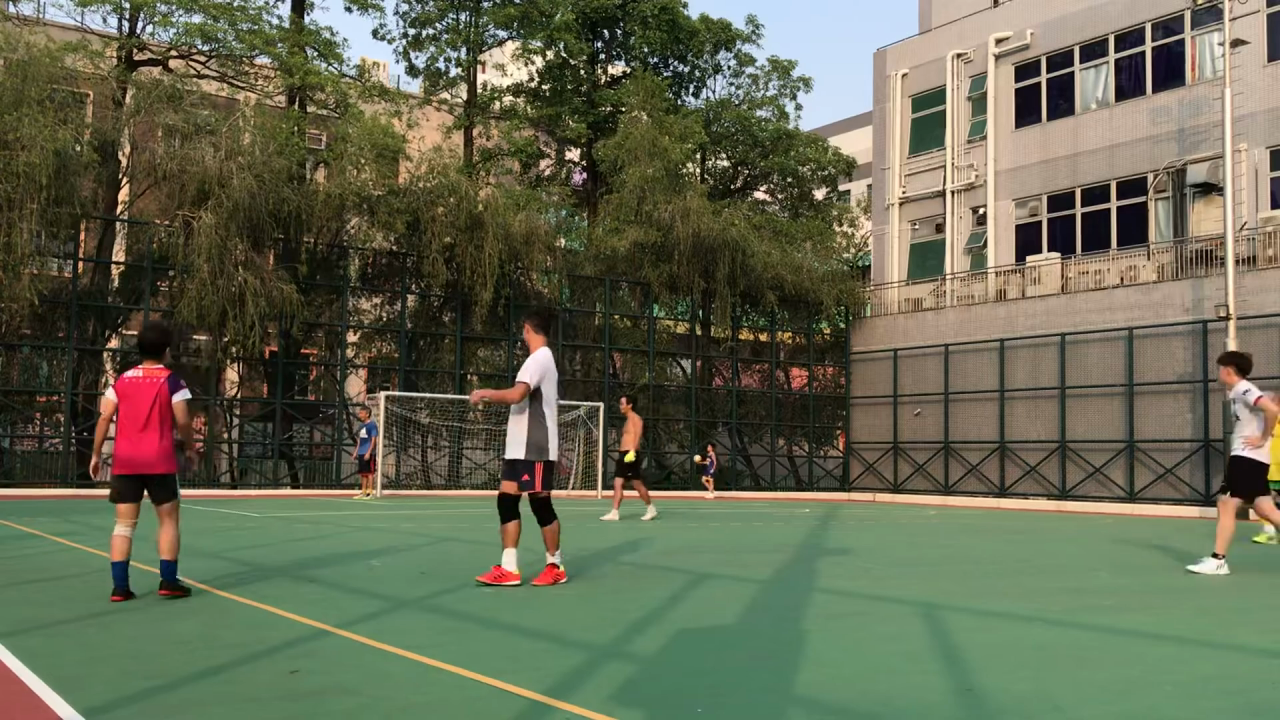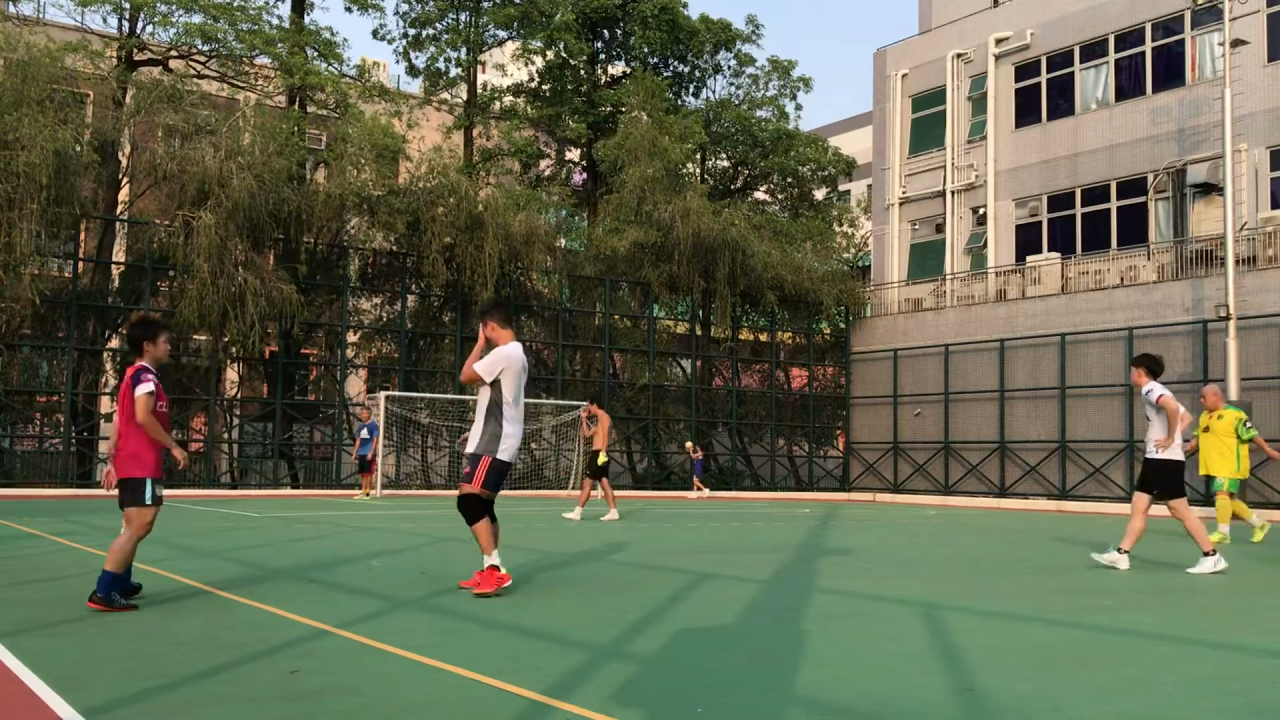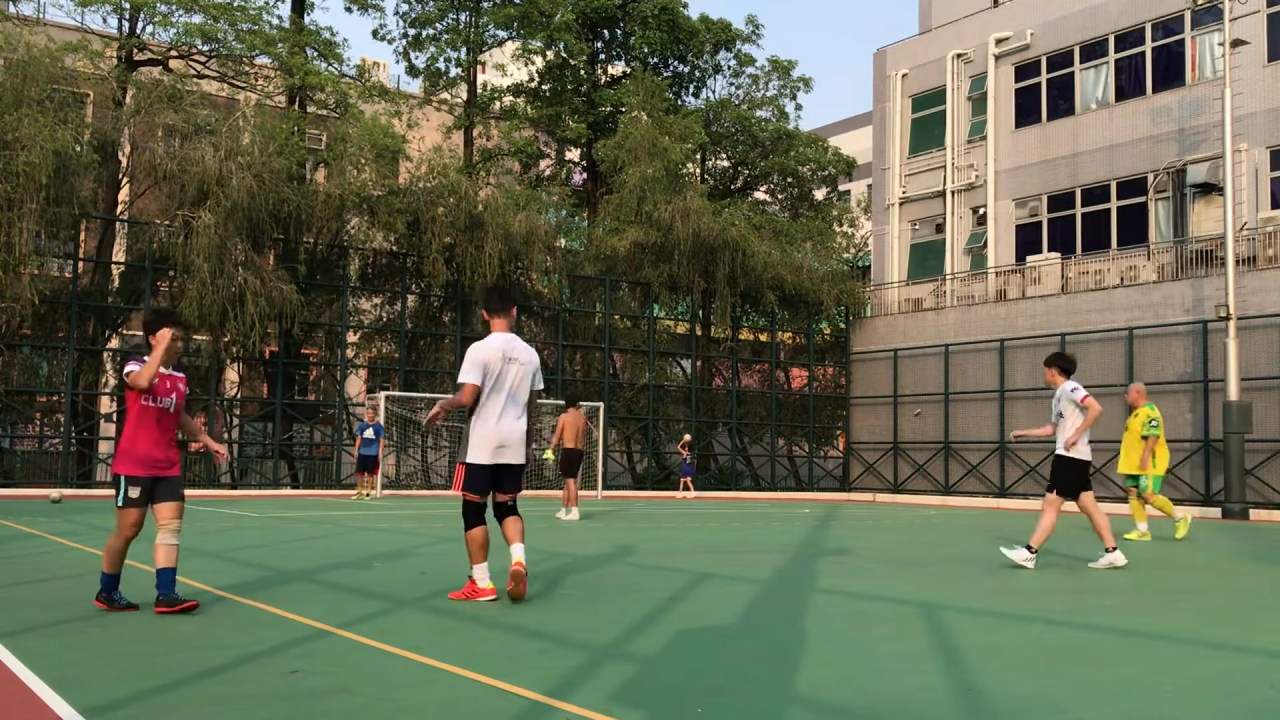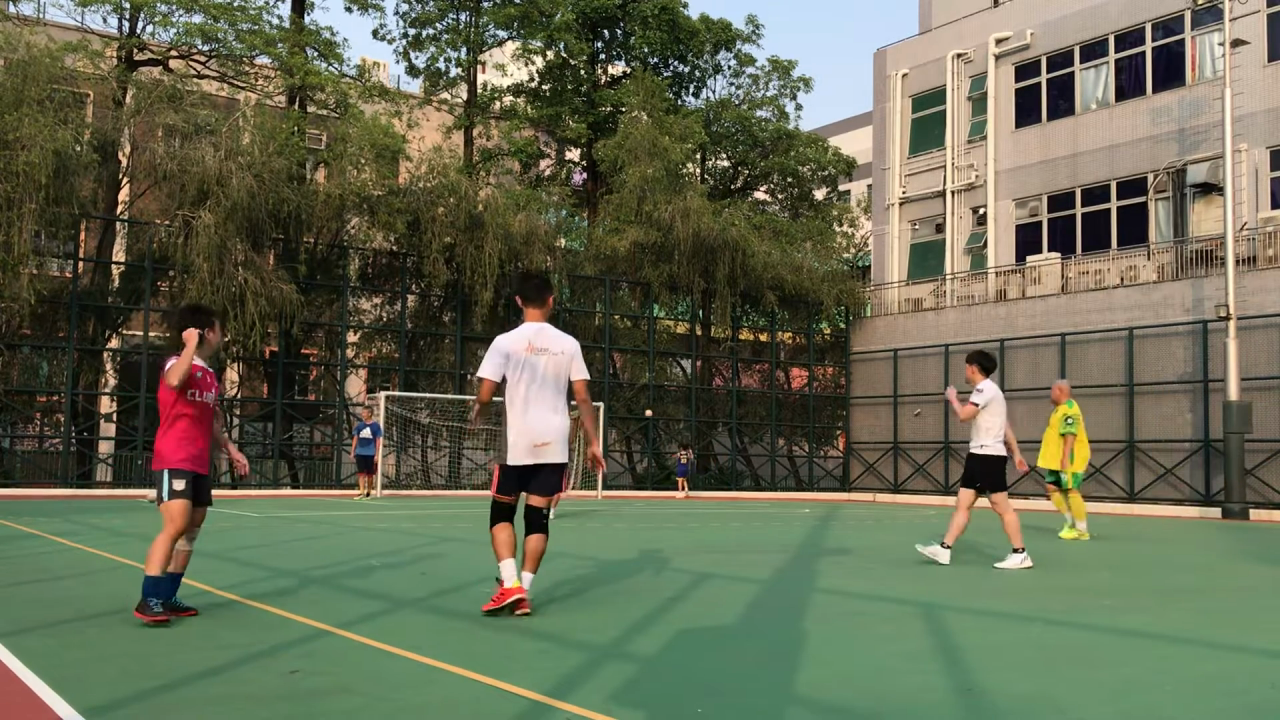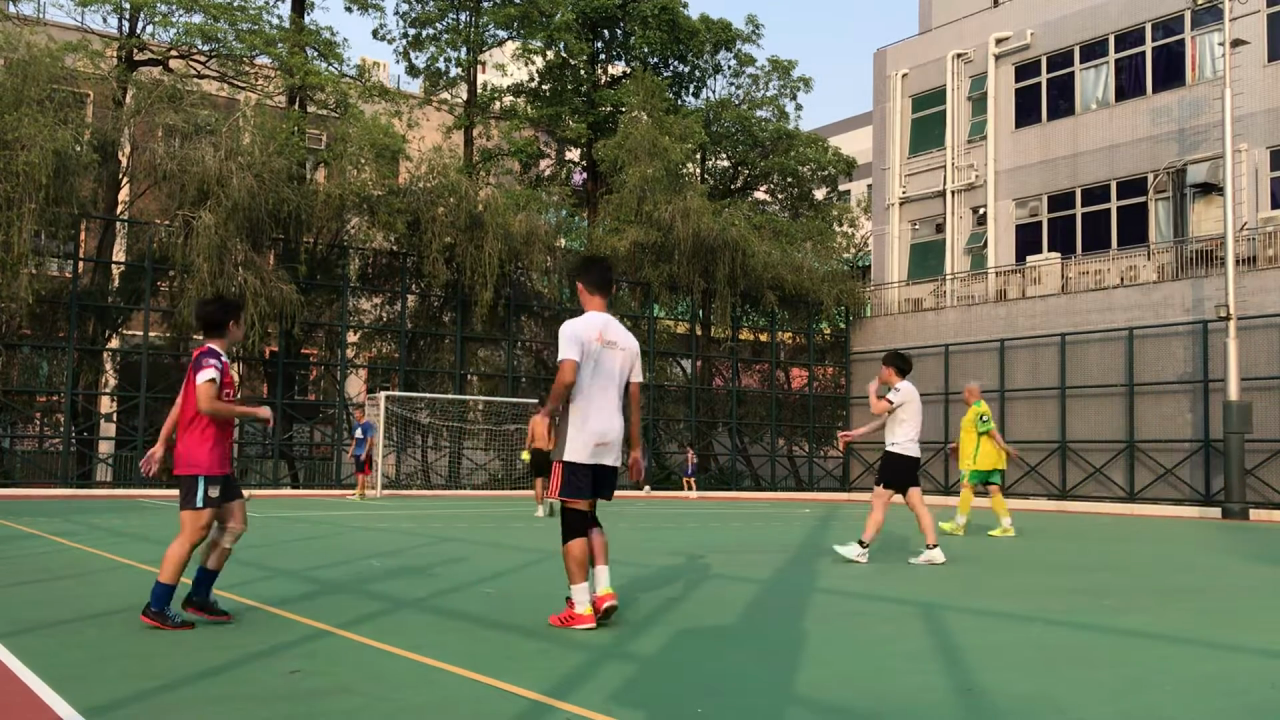
dt=0.5s
person 1, frame 1
left shoulder: (539, 359)
right shoulder: (541, 360)
left elbow: (515, 395)
left wrist: (484, 394)
left hip: (535, 448)
right hip: (520, 447)
left knee: (540, 504)
right knee: (506, 502)
left ankle: (555, 566)
right ankle: (508, 568)
person 1, frame 2
left shoulder: (504, 353)
right shoulder: (515, 355)
left elbow: (466, 377)
left wrist: (480, 344)
right wrist: (475, 430)
left hip: (493, 443)
right hip: (490, 442)
left knee: (467, 499)
right knee: (480, 504)
left ankle: (495, 570)
right ankle: (492, 569)
person 1, frame 3
left shoulder: (480, 350)
right shoulder: (530, 354)
left elbow: (466, 399)
left wrist: (440, 407)
right wrist: (527, 440)
left hip: (481, 444)
right hip: (515, 445)
left knee: (474, 511)
right knee: (507, 507)
left ankle: (482, 583)
right ankle: (519, 561)
person 1, frame 4
left shoulder: (505, 342)
right shoulder: (569, 344)
left elbow: (485, 395)
right elbow: (583, 398)
left wrist: (478, 408)
right wrist: (593, 442)
left hip: (518, 443)
right hip: (554, 444)
left knee: (501, 512)
right knee: (537, 516)
left ankle: (509, 584)
right ankle: (521, 592)
person 1, frame 5
left shoulder: (574, 328)
right shoulder: (628, 339)
left elbow: (567, 377)
right elbow: (634, 401)
left wrist: (546, 414)
right wrist: (635, 448)
left hip: (579, 439)
right hip: (612, 443)
left knee: (574, 519)
right knee: (588, 516)
left ankle: (580, 608)
right ankle: (603, 589)
person 2, frame 1
left shoulder: (122, 380)
right shoulder: (173, 381)
left elbow: (104, 418)
right elbow: (183, 422)
left wrist: (96, 454)
right wrist: (191, 448)
left hip: (125, 462)
right hip: (160, 462)
left knee: (124, 524)
right knee: (168, 520)
left ankle: (120, 585)
right ankle: (169, 579)
person 2, frame 2
left shoulder: (132, 377)
right shoulder: (145, 376)
left elbow: (120, 424)
right elbow: (143, 418)
left wrist: (112, 462)
right wrist: (174, 447)
left hip: (127, 463)
right hip: (142, 465)
left knee: (132, 526)
right knee: (138, 528)
left ankle: (122, 583)
right ankle: (103, 592)
person 2, frame 3
left shoulder: (180, 379)
right shoulder: (135, 367)
right elbow: (144, 381)
left wrist: (208, 442)
right wrist: (163, 347)
left hip: (168, 466)
right hip: (134, 464)
left knee: (171, 526)
right knee: (128, 529)
left ankle: (166, 594)
right ankle: (107, 592)
person 2, frame 4
left shoulder: (211, 374)
right shoulder: (176, 362)
right elbow: (174, 381)
left wrist: (231, 449)
right wrist: (190, 344)
left hip: (200, 463)
right hip: (174, 460)
left knee: (191, 531)
right knee: (175, 527)
left ankle: (167, 598)
right ankle: (149, 600)
person 2, frame 5
left shoulder: (212, 360)
right shoulder: (210, 359)
left elbow: (179, 405)
right elbow: (207, 406)
left wrist: (161, 445)
right wrist: (255, 412)
left hip: (216, 462)
right hip: (201, 462)
left knee: (235, 524)
right knee: (194, 533)
left ankle: (199, 594)
right ankle: (157, 606)
person 3, frame 1
left shoulder: (1245, 391)
right shoulder: (1240, 392)
left hip: (1249, 459)
right hip: (1251, 459)
left knee: (1225, 508)
left ankle: (1217, 560)
person 3, frame 2
left shoulder: (1150, 390)
right shoulder: (1156, 391)
left elbow: (1172, 406)
right elbow: (1185, 417)
left wrist: (1170, 439)
right wrist: (1176, 436)
left hip: (1165, 459)
right hip: (1155, 459)
left knee: (1181, 510)
right knee: (1137, 508)
left ankle: (1212, 557)
right ankle: (1122, 554)
person 3, frame 3
left shoulder: (1071, 389)
right shoulder: (1060, 394)
left elbow: (1096, 409)
right elbow: (1052, 429)
left wrist: (1077, 435)
right wrist: (1024, 433)
left hip: (1069, 458)
right hip: (1076, 458)
left knee: (1050, 506)
right knee: (1090, 507)
left ankle: (1029, 553)
right ankle: (1113, 553)
person 3, frame 4
left shoulder: (984, 388)
right shoulder: (988, 389)
left elbow: (963, 415)
right elbow: (1006, 427)
left wrist: (952, 398)
right wrist: (1016, 454)
left hip: (988, 455)
right hip: (979, 455)
left knee: (1002, 506)
right knee: (962, 504)
left ankle: (1020, 555)
right ankle: (944, 549)
person 3, frame 5
left shoulder: (902, 389)
right shoulder: (901, 390)
left elbow: (876, 410)
right elbow: (883, 420)
left wrist: (872, 391)
right wrist: (855, 433)
left hip: (899, 454)
right hip: (908, 455)
left knee: (878, 501)
right knee: (916, 503)
left ankle: (861, 548)
right ankle: (933, 550)
